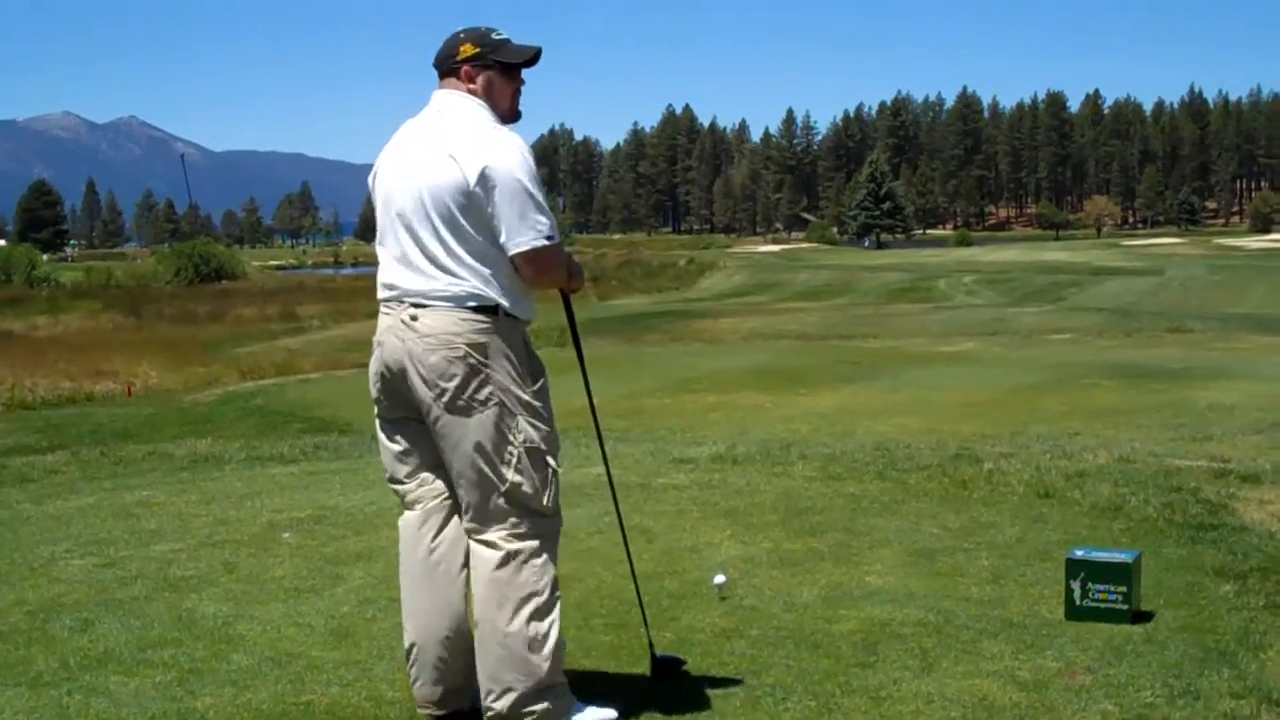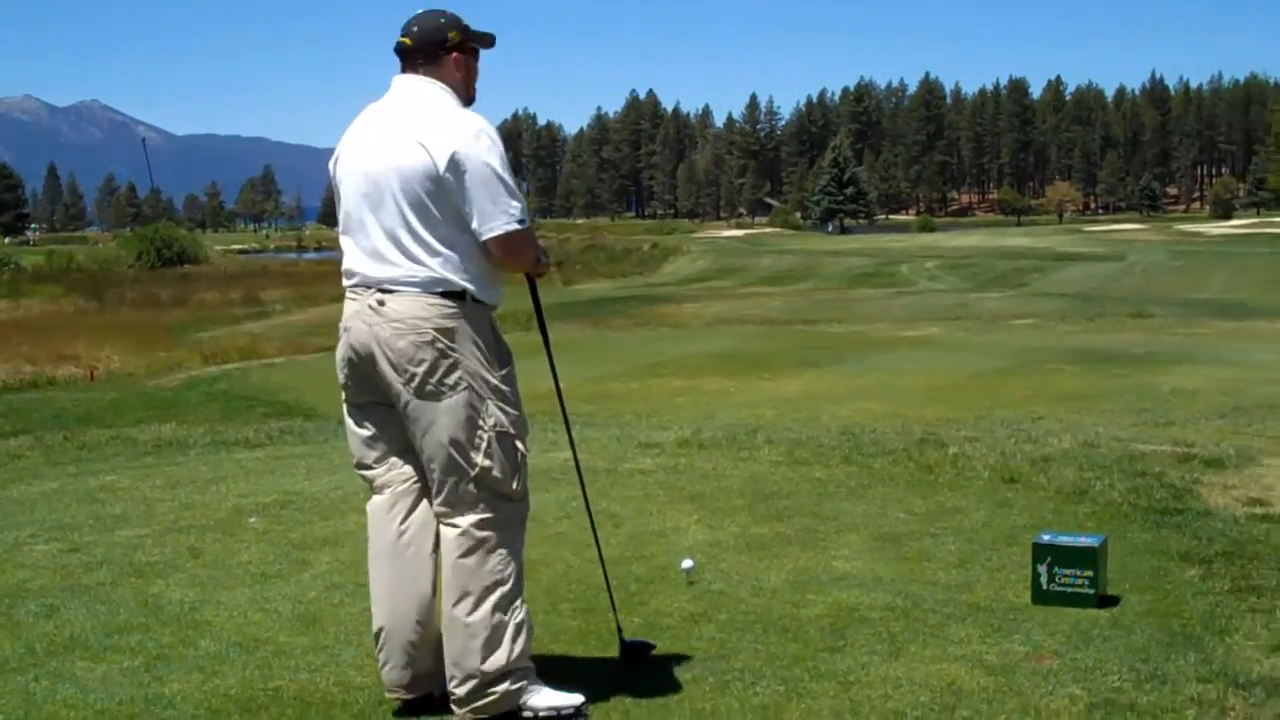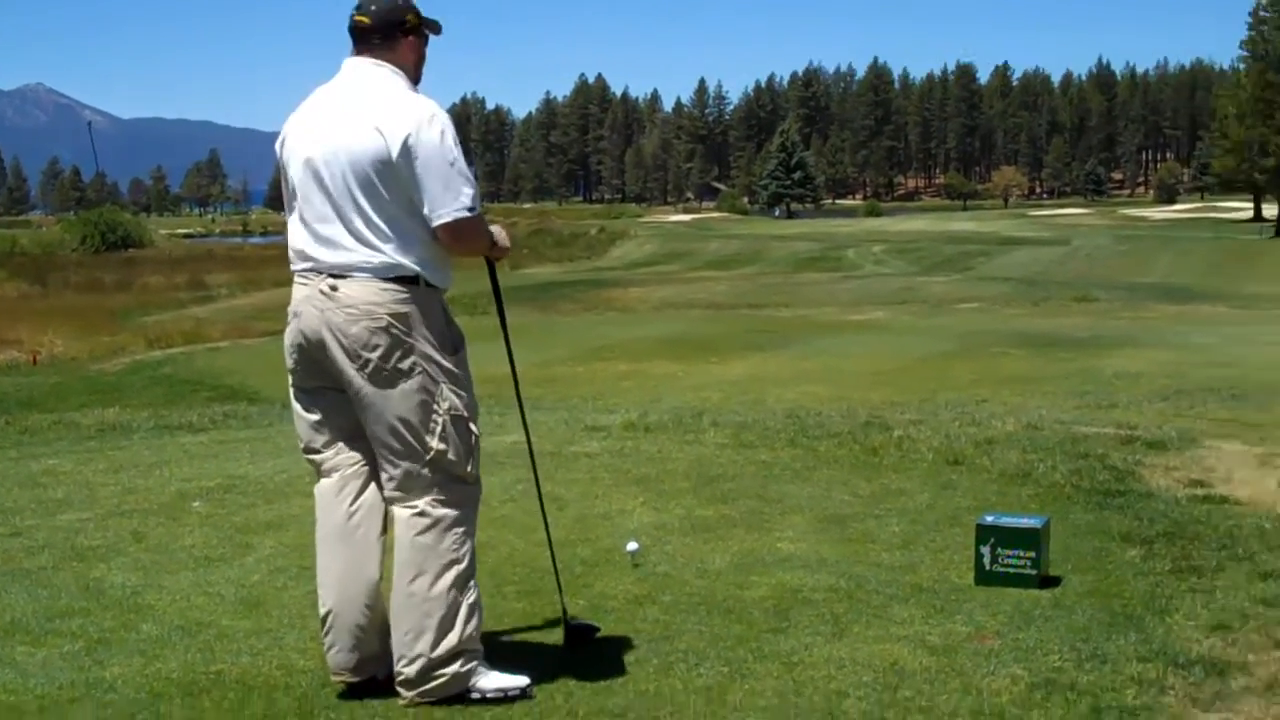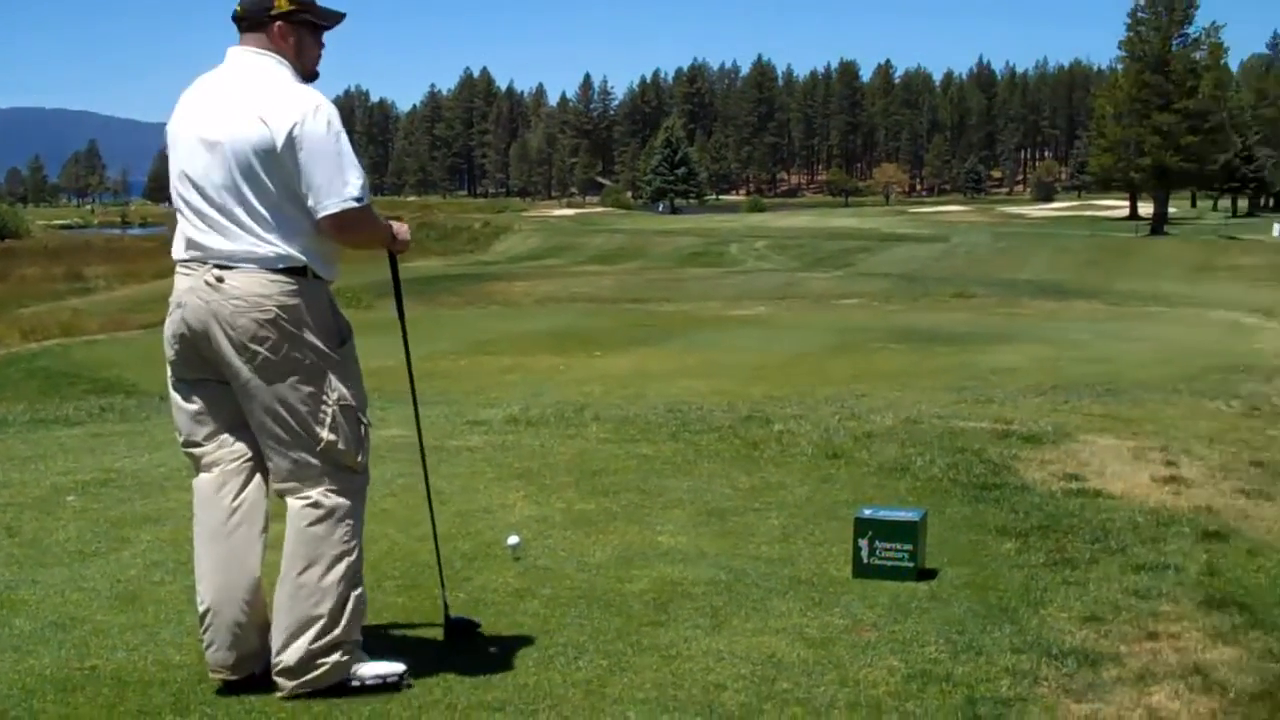
dt=0.2s
person 1, frame 1
left shoulder: (396, 146)
right shoulder: (496, 146)
right elbow: (536, 261)
right wrist: (571, 275)
left hip: (396, 335)
right hip: (470, 342)
left knee: (428, 511)
right knee: (511, 521)
person 1, frame 2
left shoulder: (356, 132)
right shoulder: (464, 130)
right elbow: (508, 244)
right wrist: (538, 257)
left hip: (362, 320)
right hip: (439, 326)
left knee: (395, 496)
right knee: (479, 504)
person 1, frame 3
left shoulder: (302, 117)
right shoulder: (416, 116)
right elbow: (457, 229)
right wrist: (494, 243)
left hip: (310, 305)
right hip: (387, 311)
left knee: (342, 479)
right knee: (432, 488)
left ankle: (357, 654)
right ankle: (437, 666)
person 1, frame 4
left shoulder: (191, 101)
right shoulder: (301, 106)
right elbow: (344, 220)
right wrist: (391, 235)
left hip: (192, 295)
right hip: (271, 301)
left knee: (222, 473)
right knee: (325, 476)
left ankle: (235, 652)
right ankle: (314, 657)
